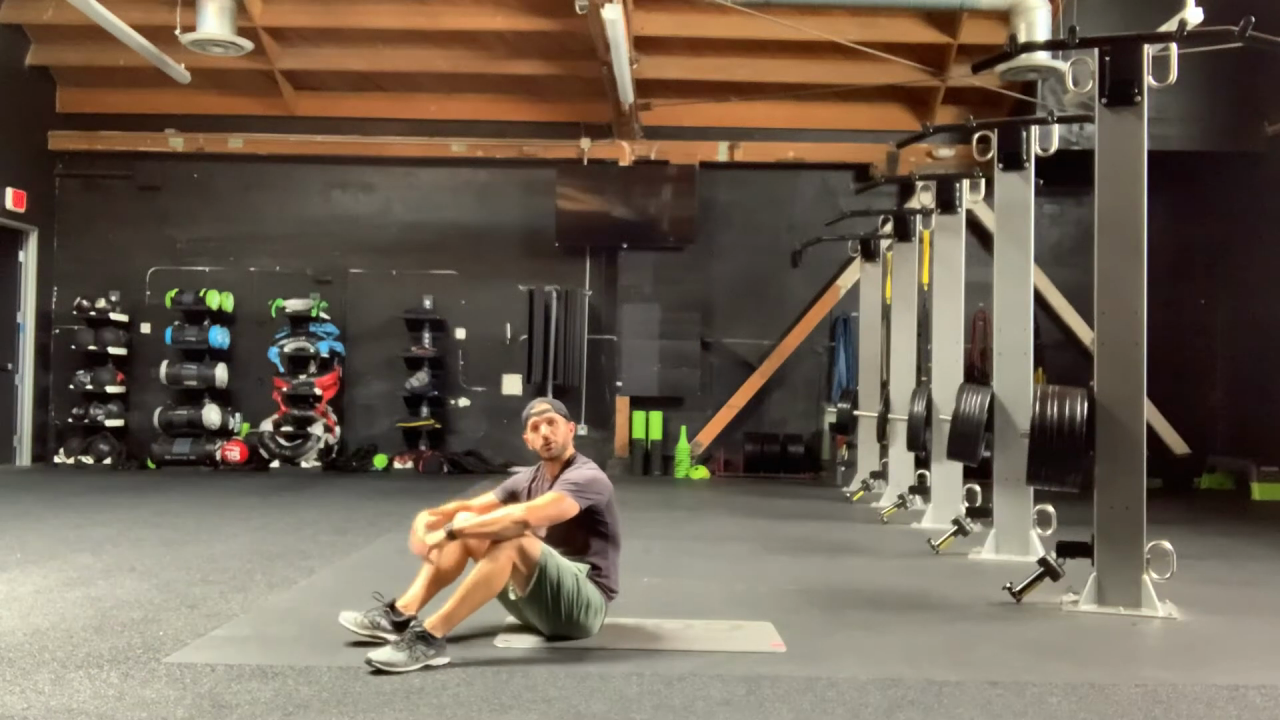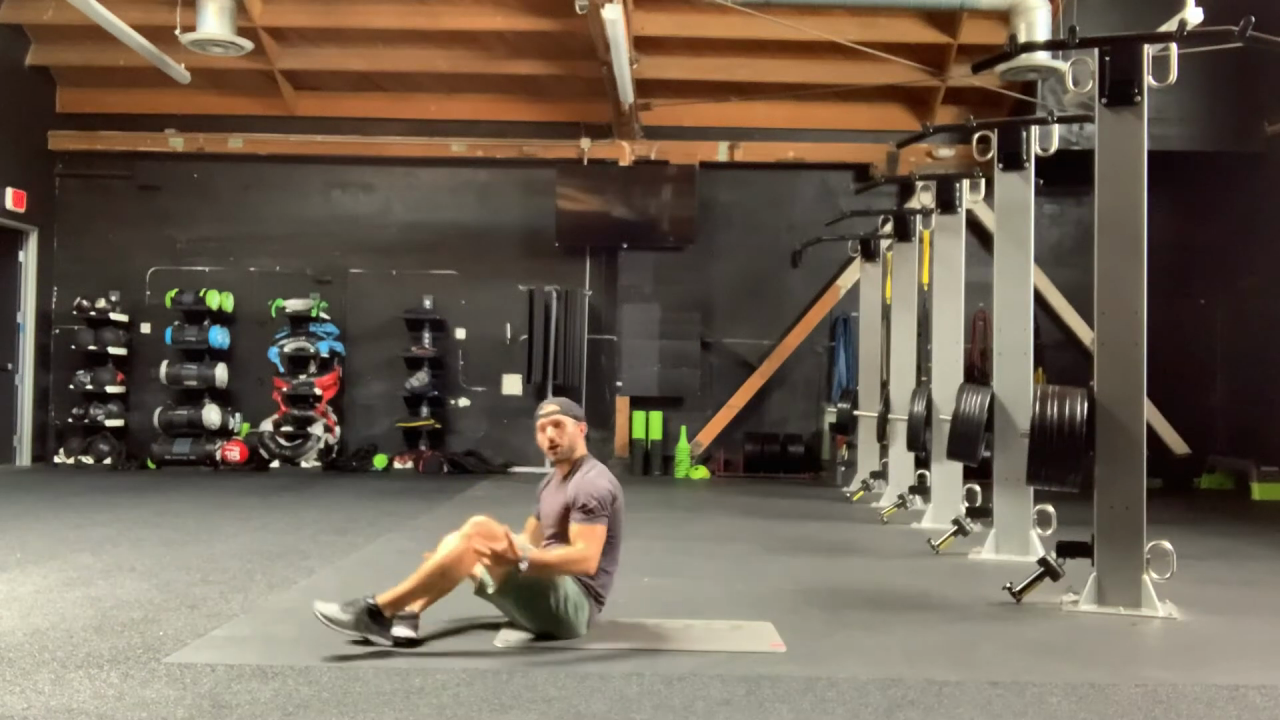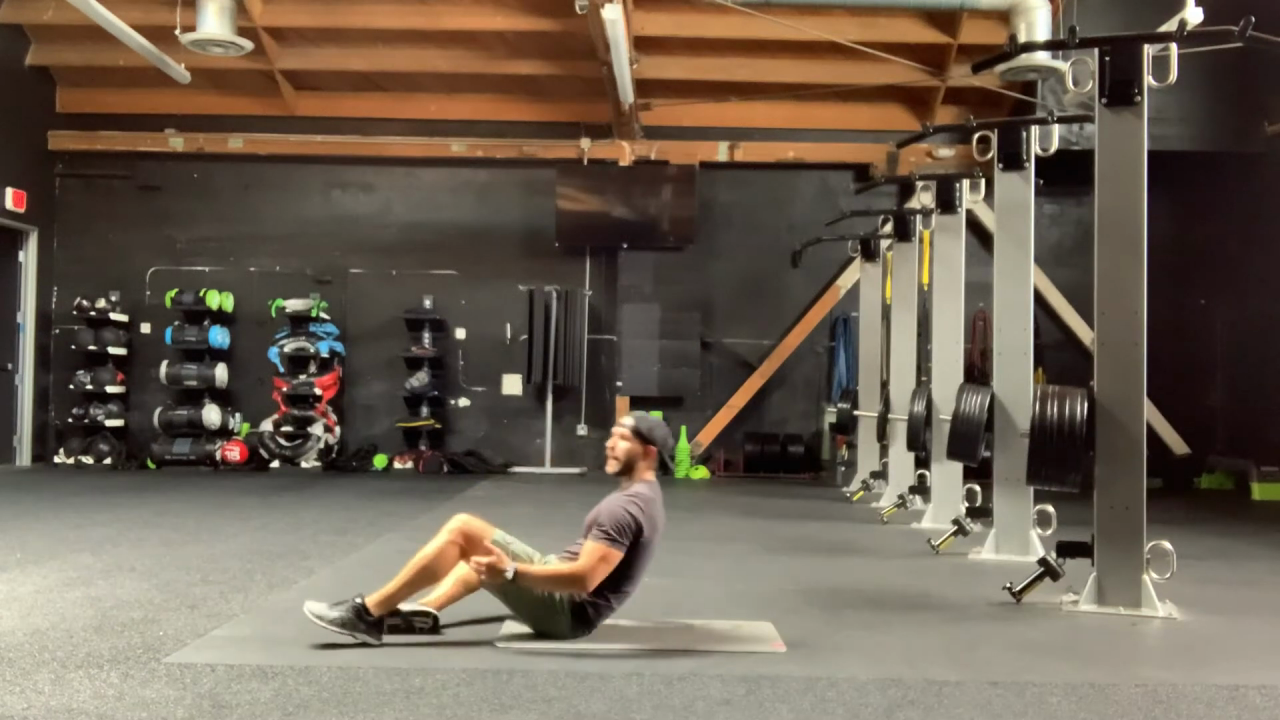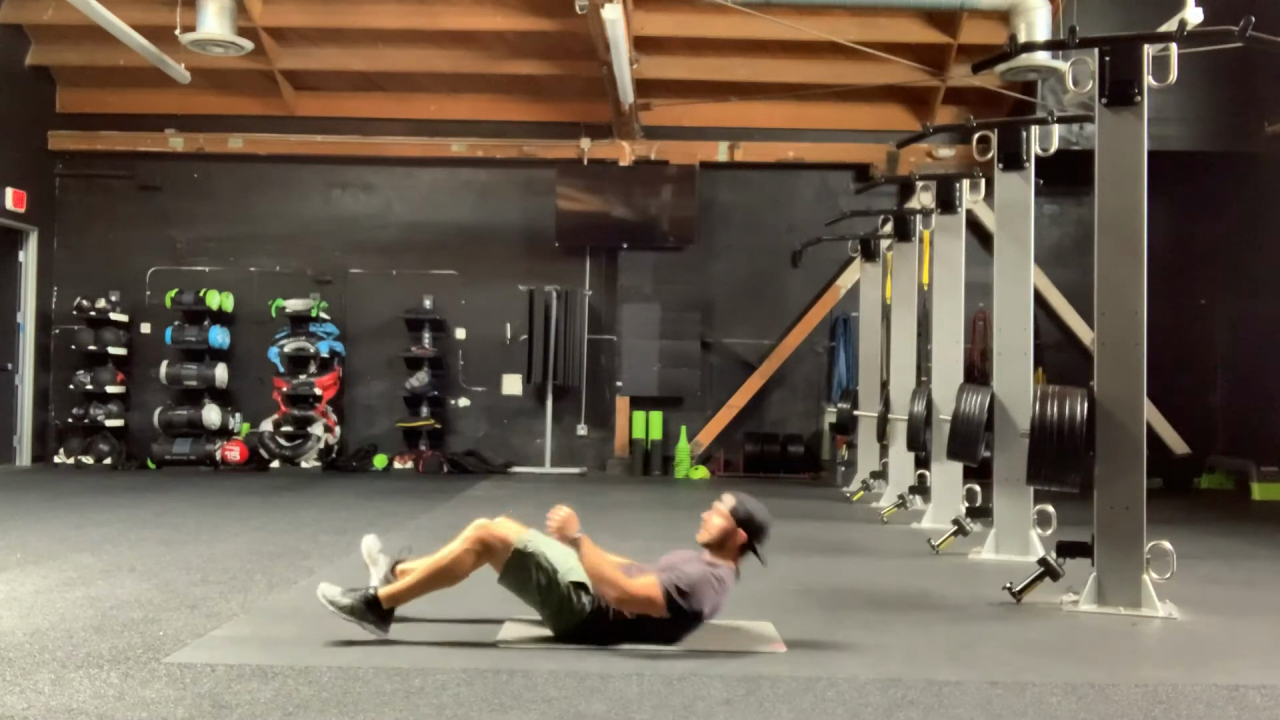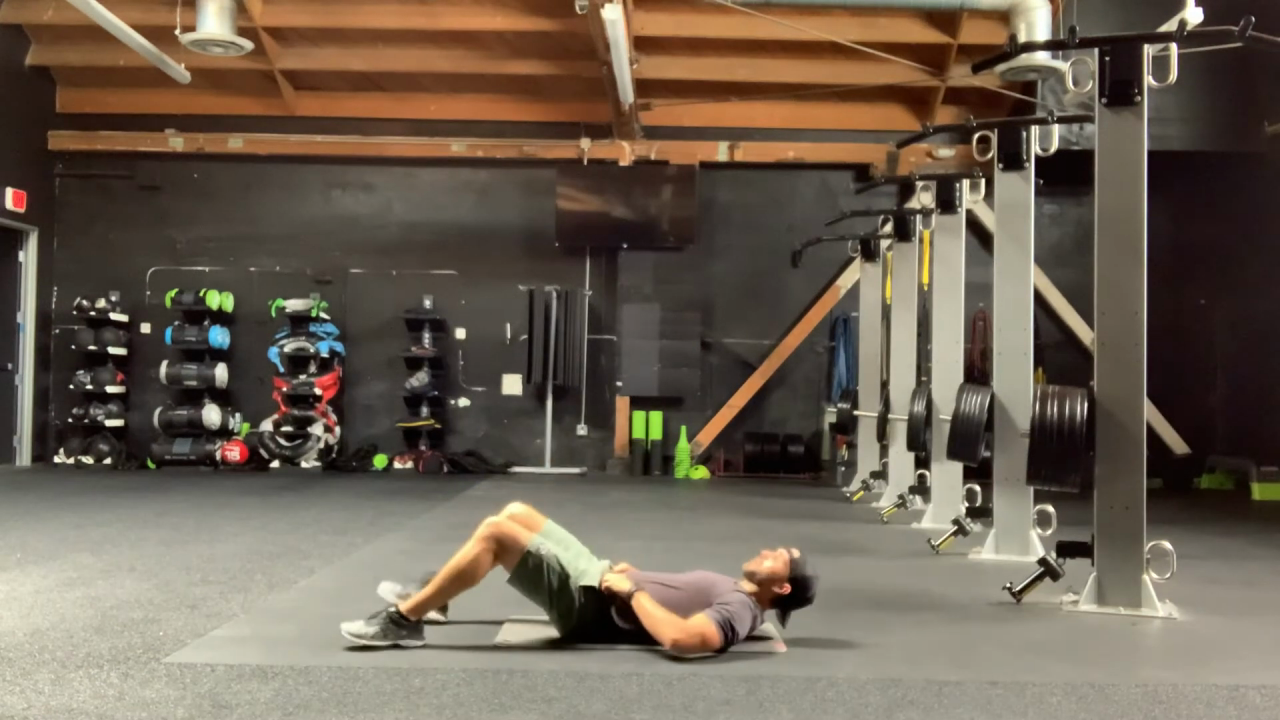
dt=0.4s
person 1, frame 1
left shoulder: (586, 479)
right shoulder: (528, 480)
left elbow: (525, 517)
right elbow: (469, 507)
left wrist: (451, 531)
right wrist: (429, 519)
left hip: (581, 604)
right hip: (538, 596)
left knee: (510, 539)
right knee: (465, 526)
left ankle: (430, 637)
right ankle: (400, 615)
person 1, frame 2
left shoulder: (592, 485)
right shoulder: (552, 483)
left elbow: (584, 560)
right elbow: (530, 543)
left wrist: (517, 561)
left hip: (571, 605)
right hip: (552, 595)
left knee: (480, 530)
right knee: (467, 545)
left ankle: (379, 612)
right ankle: (405, 613)
person 1, frame 3
left shoulder: (627, 506)
right shoulder: (641, 498)
left elbow: (584, 578)
left wrist: (510, 571)
left hip: (566, 610)
right hip: (566, 604)
left knee: (461, 529)
right knee: (483, 549)
left ankle: (369, 615)
right ankle: (424, 612)
person 1, frame 4
left shoulder: (703, 583)
right shoulder: (704, 563)
left elbow: (619, 594)
left wrist: (575, 537)
right wrist: (579, 542)
left hip: (581, 606)
right hip: (580, 581)
left knee: (482, 533)
right knee: (498, 527)
left ankle: (378, 606)
right ankle: (397, 571)
person 1, frame 5
left shoulder: (738, 612)
right shoulder: (732, 591)
left elbow: (679, 638)
left wrist: (631, 592)
right wrist: (633, 574)
left hip: (588, 606)
right hip: (595, 576)
left knee: (493, 531)
right knee: (513, 513)
left ankle: (403, 620)
right ankle: (432, 595)
